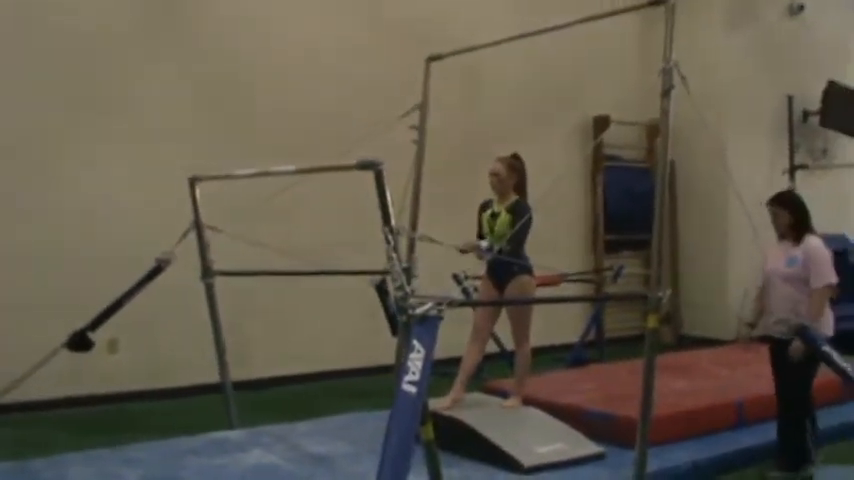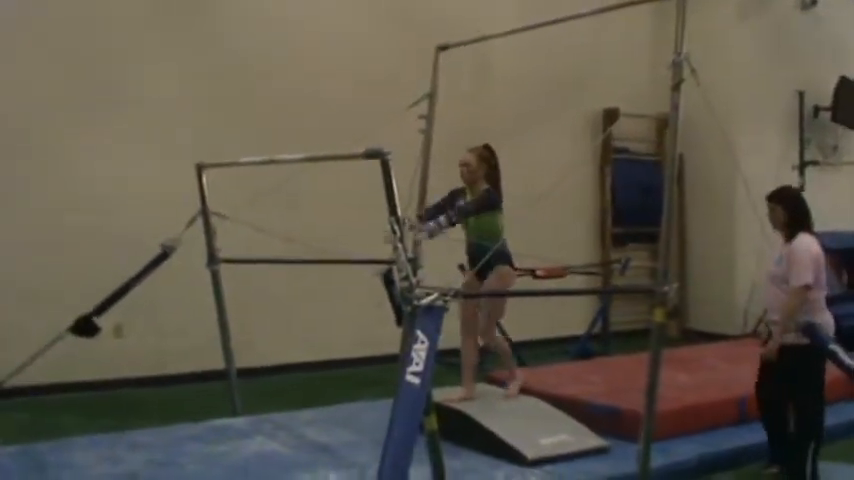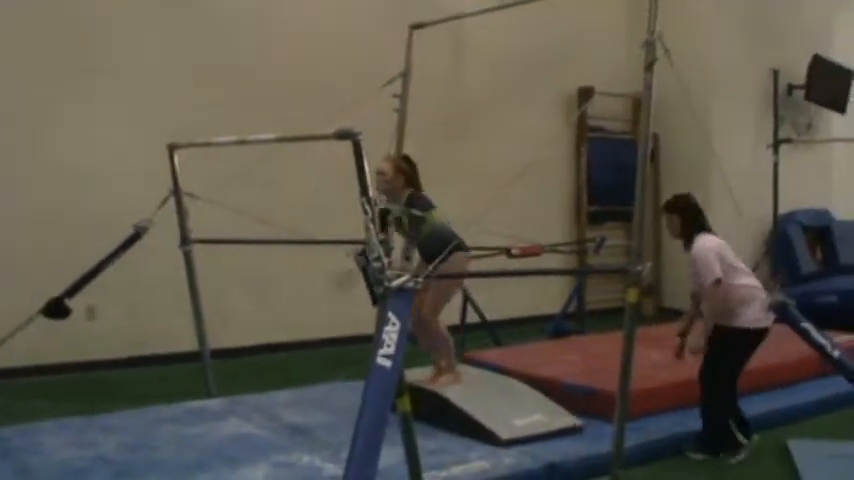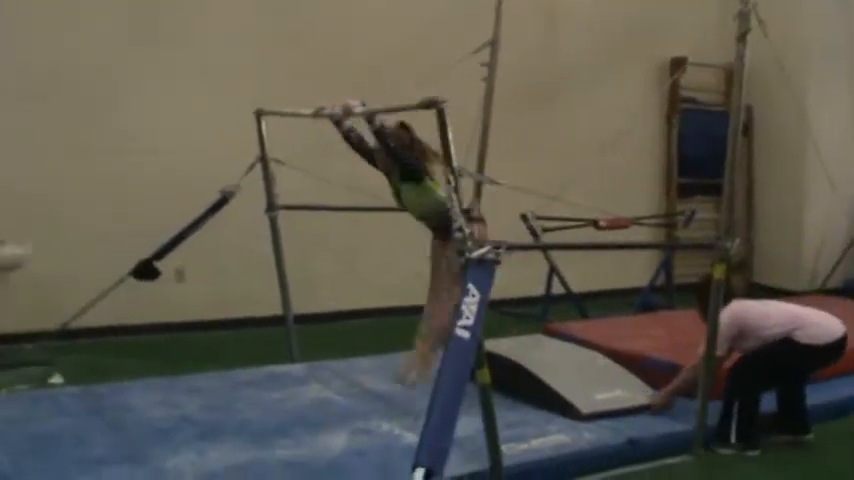
dt=0.7s
person 1, frame 1
left shoulder: (813, 248)
right shoulder: (775, 248)
left elbow: (820, 296)
right elbow: (766, 289)
left wrist: (803, 337)
right wrist: (754, 323)
right hip: (779, 335)
left knee: (797, 399)
right knee: (785, 400)
person 1, frame 2
left shoulder: (803, 246)
right shoulder: (789, 244)
left elbow: (798, 297)
left wrist: (777, 338)
right wrist: (771, 331)
left hip: (805, 341)
right hip: (785, 338)
left knee: (806, 407)
right knee: (767, 397)
person 1, frame 3
left shoulder: (702, 248)
right shoulder: (701, 245)
left elbow: (715, 295)
right elbow: (698, 298)
left wrist: (700, 335)
right wrist: (683, 332)
left hip: (747, 319)
right hip: (735, 318)
left knee: (714, 382)
right knee: (715, 380)
left ankle: (739, 438)
right ankle: (720, 443)
person 1, frame 4
left shoulder: (725, 320)
right shoulder: (740, 310)
left elbow: (701, 367)
left wrist: (667, 394)
left hip: (817, 340)
right hip: (832, 335)
left knee: (743, 374)
right knee: (787, 368)
left ankle: (740, 440)
right ankle: (795, 427)
person 2, frame 1
left shoulder: (521, 209)
right shoulder: (485, 208)
left elbow: (515, 247)
left wrist: (482, 246)
right wrist: (478, 250)
left hip: (517, 275)
right hip: (492, 274)
left knee: (520, 338)
right knee: (478, 334)
left ankle: (516, 395)
right ankle: (457, 391)
person 2, frame 2
left shoulder: (490, 197)
right shoulder: (459, 194)
left elbow: (459, 215)
right elbow: (437, 209)
left wrist: (428, 230)
left hip: (498, 265)
right hip: (475, 266)
left knee: (485, 330)
right knee: (467, 328)
left ankle: (515, 375)
right ankle: (468, 387)
person 2, frame 3
left shoulder: (415, 201)
right shoulder: (389, 206)
left elbow: (414, 236)
left hip: (452, 254)
right hip: (430, 256)
left knee: (427, 314)
right knee: (414, 314)
left ankle: (451, 371)
right ankle: (438, 369)
person 2, frame 4
left shoulder: (412, 169)
right shoulder: (395, 172)
left elbow: (389, 143)
right elbow: (364, 147)
left wrist: (362, 110)
right wrist: (339, 119)
left hip: (467, 226)
right hip: (445, 231)
left knee: (447, 294)
right knee: (437, 293)
left ankle: (423, 357)
right ankle: (421, 355)
